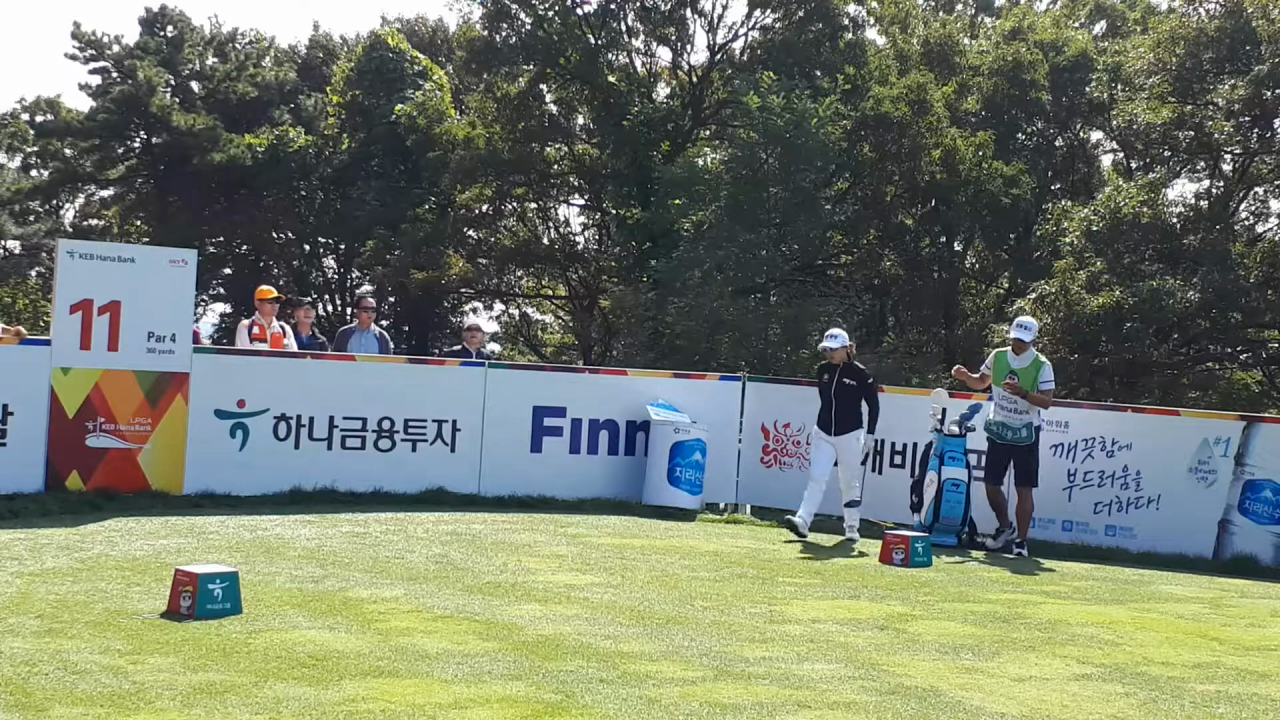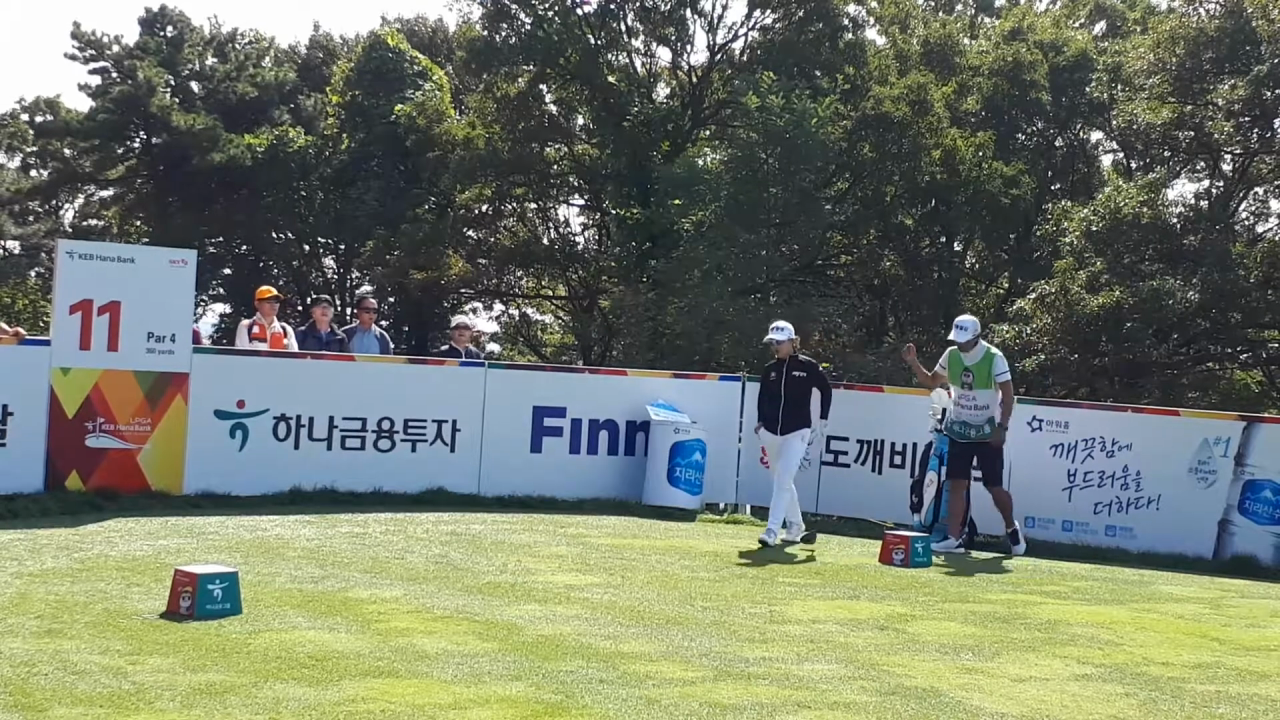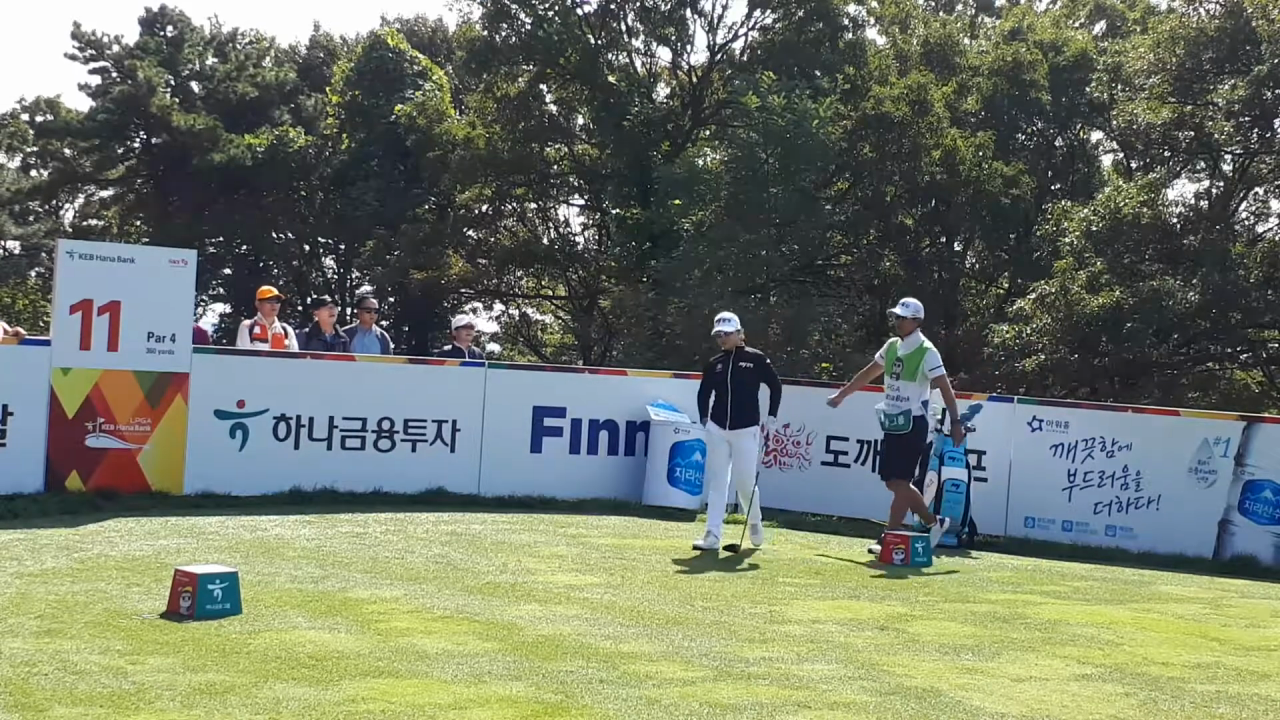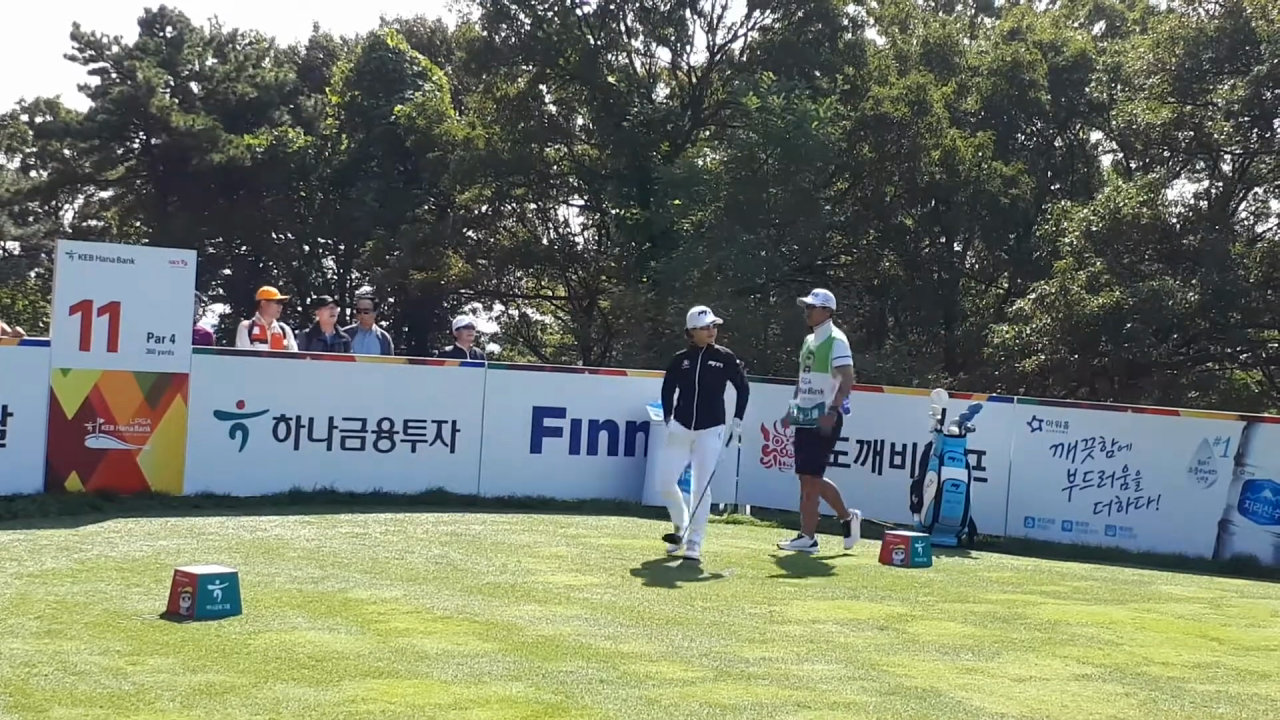
dt=0.7s
person 1, frame 1
left shoulder: (1041, 365)
right shoulder: (997, 357)
left elbow: (1047, 401)
right elbow: (981, 382)
left wrist: (1023, 393)
right wrist: (965, 376)
left hip: (1026, 434)
right hip: (998, 431)
left knee: (1024, 489)
right knee: (992, 485)
left ankle: (1020, 540)
right ankle: (1005, 527)
person 1, frame 2
left shoulder: (994, 358)
right shoulder: (951, 355)
left elbow: (1008, 396)
right elbow: (931, 382)
left wrist: (1002, 428)
right wrist: (913, 363)
left hip: (988, 431)
right hip: (959, 429)
left knee: (994, 486)
right knee: (957, 483)
left ankle: (1011, 529)
right ankle: (954, 538)
person 1, frame 3
left shoulder: (926, 352)
right shoulder: (891, 345)
left elbow: (945, 387)
right elbow: (869, 372)
left wrist: (954, 422)
right wrist: (842, 395)
left hip: (911, 425)
right hip: (891, 423)
left knee: (899, 482)
right knee: (896, 482)
right ankle: (932, 522)
person 1, frame 4
left shoulder: (836, 341)
right shoulder: (810, 340)
left elbow: (848, 379)
left wrist: (831, 412)
right wrist: (791, 409)
left hip: (826, 419)
right hip: (805, 419)
left knee: (814, 478)
right knee: (806, 478)
left ankle: (848, 517)
right ankle: (807, 536)
person 2, frame 1
left shoulder: (860, 374)
right shoulder: (823, 369)
left elbow: (873, 405)
left wrist: (869, 434)
left hip: (849, 435)
right hip: (822, 433)
left knee: (850, 483)
right knee: (816, 478)
left ankle: (852, 526)
right ankle: (802, 521)
person 2, frame 2
left shoulder: (808, 366)
right shoulder: (770, 369)
left elbow: (826, 391)
left wrist: (823, 420)
right wrist: (760, 422)
left hip: (797, 433)
right hip: (771, 432)
left knee: (783, 482)
right knee: (783, 483)
left ankle: (771, 531)
right ankle: (796, 526)
person 2, frame 3
left shoulder: (756, 359)
right shoulder: (715, 363)
left elbow: (775, 386)
right elbow: (704, 393)
left wrist: (771, 417)
right wrist: (704, 419)
left hip: (747, 430)
right hip: (717, 430)
left knee: (744, 482)
right knee: (717, 482)
left ankle: (755, 525)
right ankle: (713, 535)
person 2, frame 4
left shoulder: (725, 358)
right shoulder: (680, 359)
left elbow: (743, 388)
right elbow: (668, 389)
left wrist: (738, 419)
right wrist: (668, 418)
left hip: (710, 430)
right hip: (680, 428)
left knee: (701, 488)
right knee: (666, 481)
left ankle: (693, 543)
right ankle: (682, 528)
